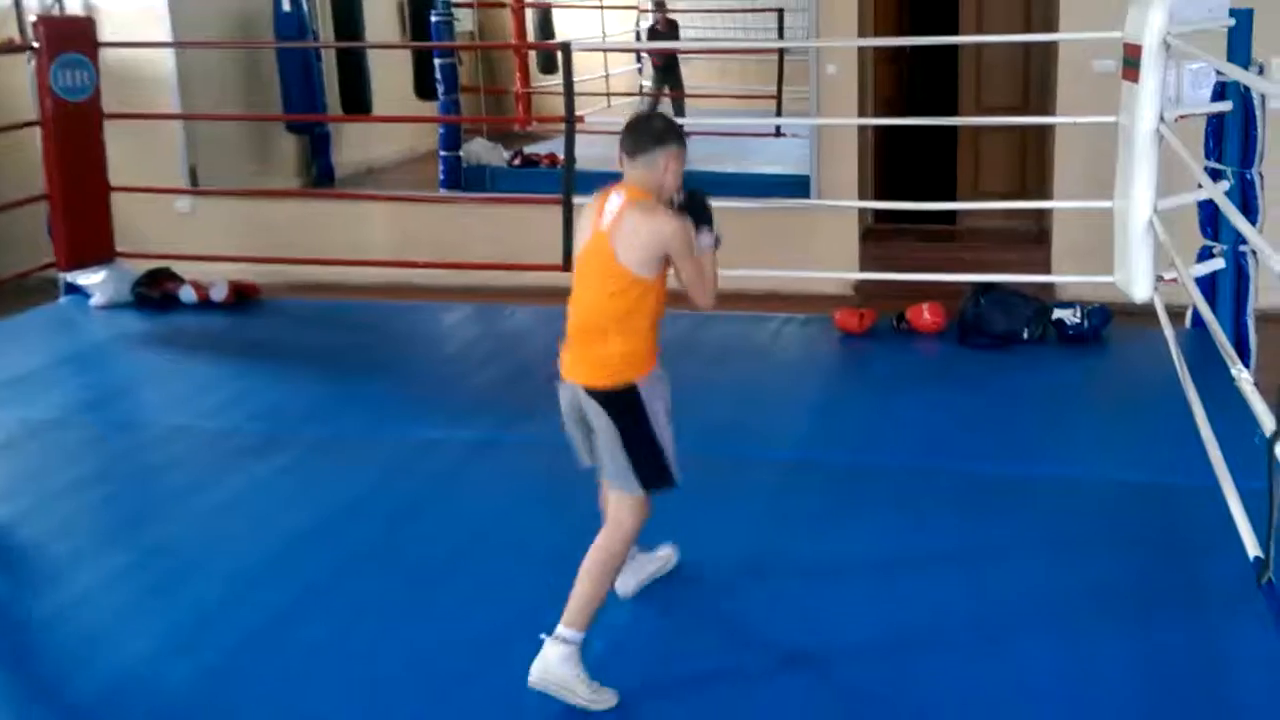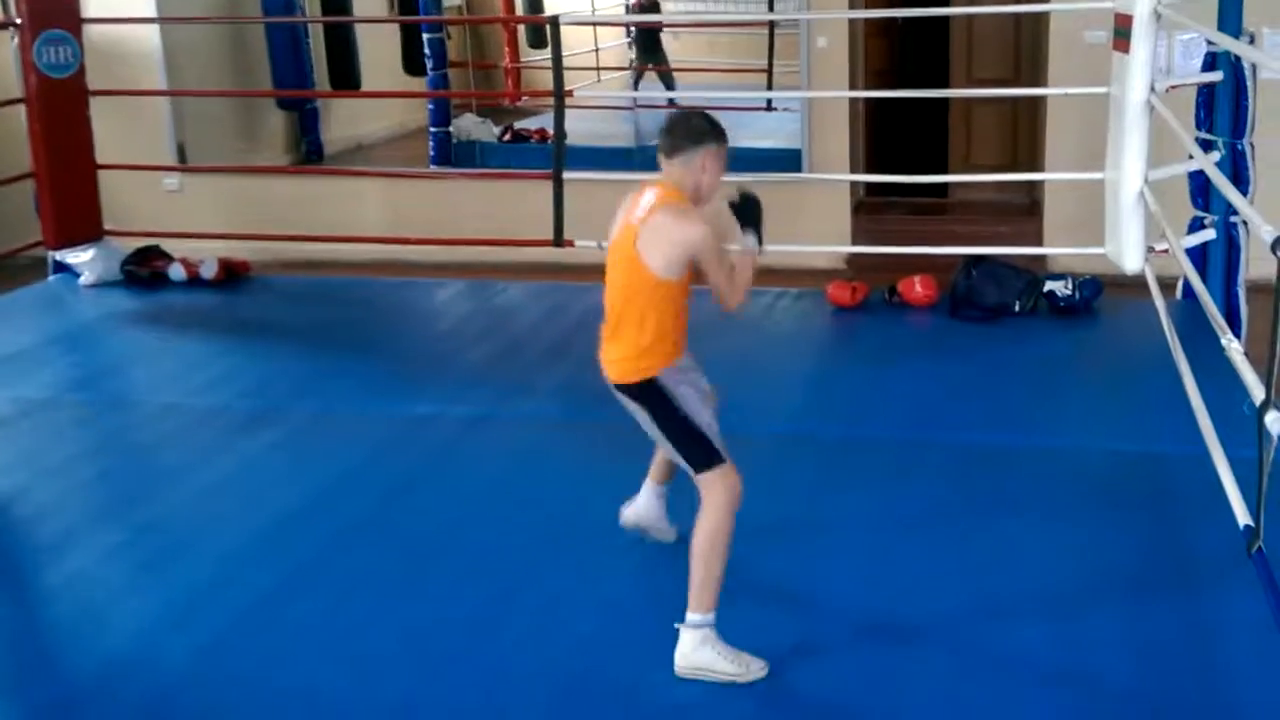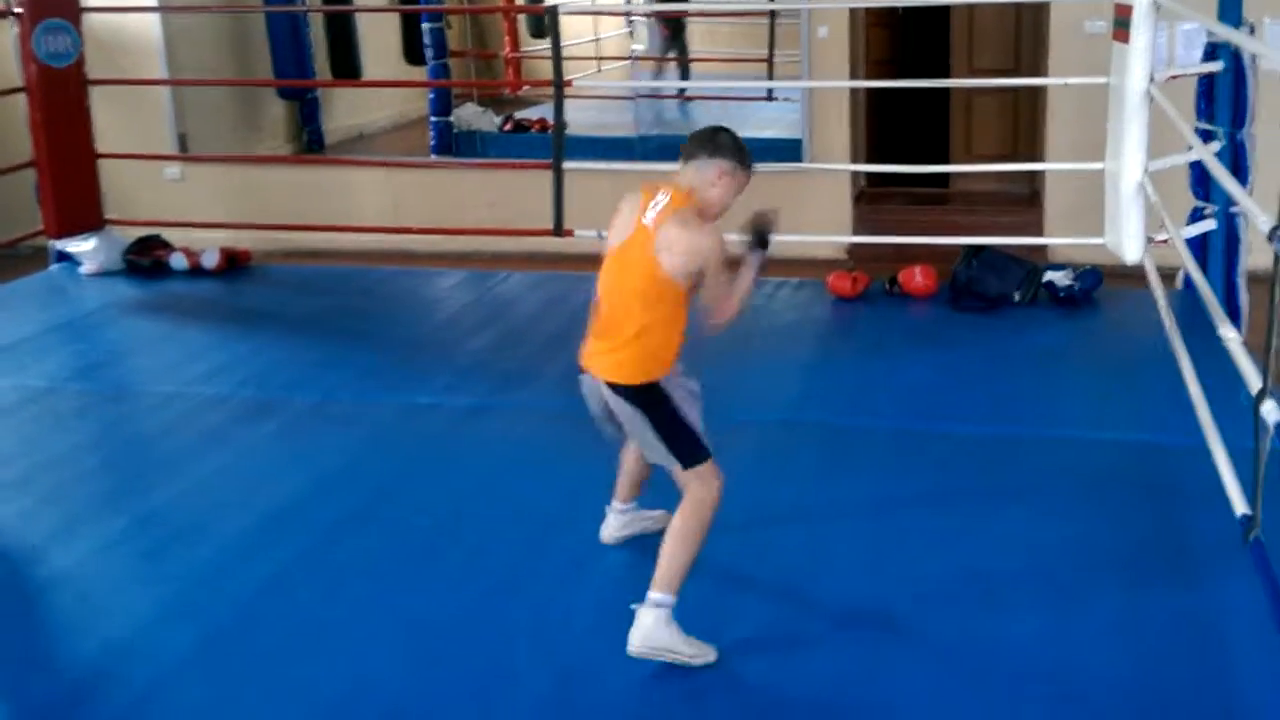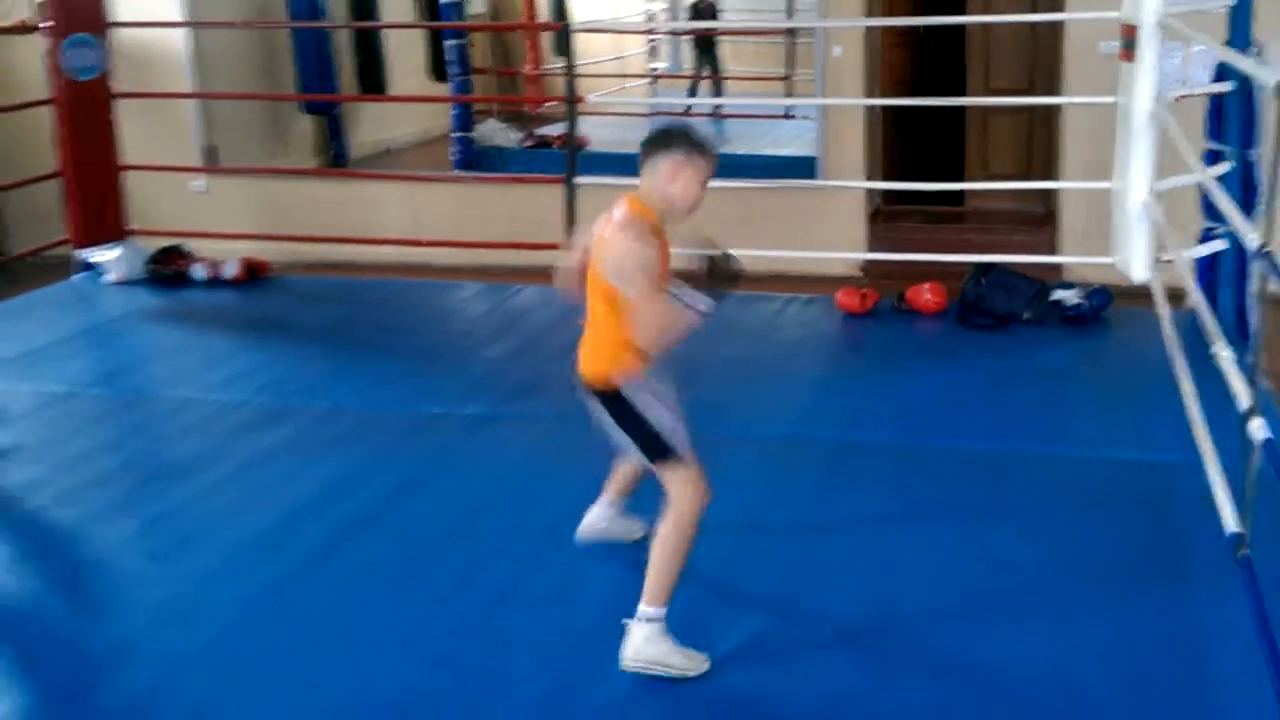
dt=0.4s
person 1, frame 1
left shoulder: (596, 206)
right shoulder: (667, 222)
right elbow: (704, 297)
right wrist: (704, 230)
left hip: (576, 370)
right hip: (623, 379)
left knee: (617, 470)
right knee: (637, 512)
left ankle: (627, 567)
right ankle: (560, 652)
person 1, frame 2
left shoulder: (637, 202)
right shoulder: (686, 227)
right elbow: (733, 298)
left wrist: (724, 218)
right wrist: (745, 230)
left hip: (645, 359)
right hip: (649, 372)
left knee: (689, 433)
right knee: (723, 490)
left ankle: (647, 504)
right ankle: (697, 641)
person 1, frame 3
left shoulder: (636, 202)
right shoulder: (701, 236)
right elbow: (723, 311)
right wrist: (755, 252)
left hip: (597, 368)
right hip: (641, 373)
left knee: (649, 436)
right knee: (704, 487)
left ankle: (621, 515)
right ankle: (654, 621)
person 1, frame 4
left shoulder: (635, 214)
right shoulder: (629, 237)
left elbow: (565, 275)
right elbow: (652, 338)
right wrist: (701, 299)
left hip: (623, 366)
right hip: (621, 377)
left knee: (656, 448)
right knee: (690, 494)
left ankle: (602, 515)
right ankle: (646, 635)
